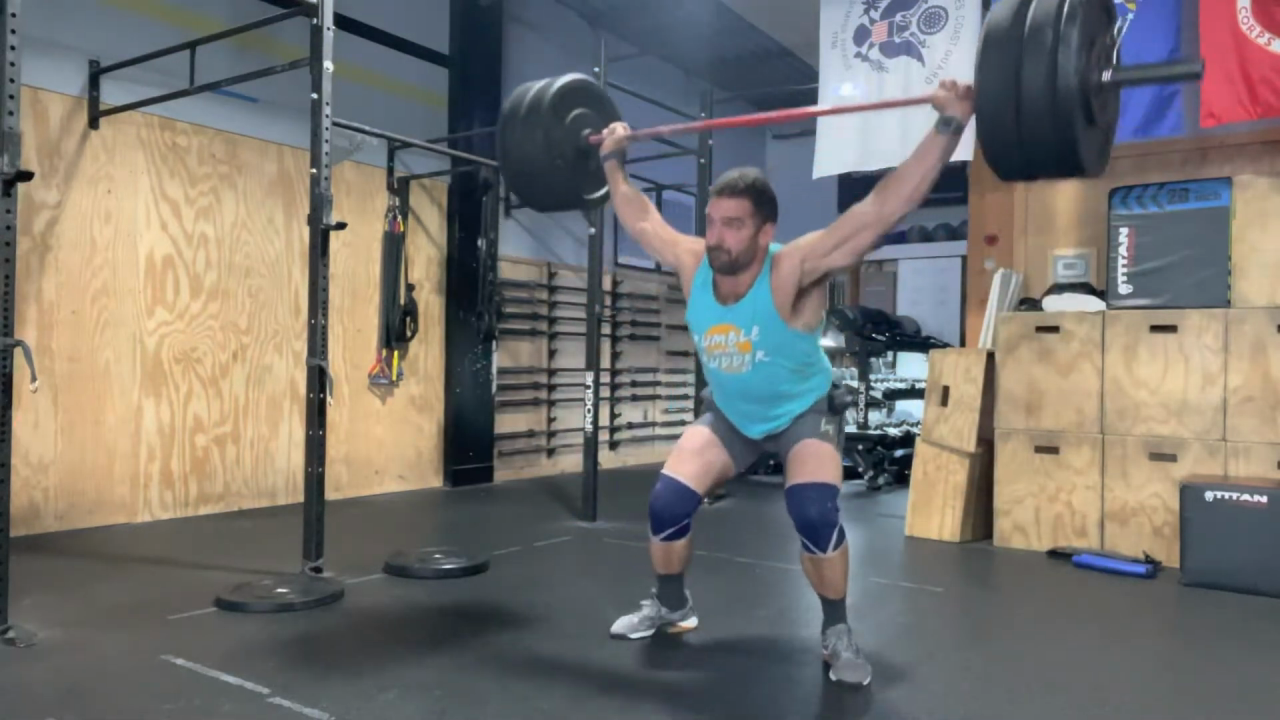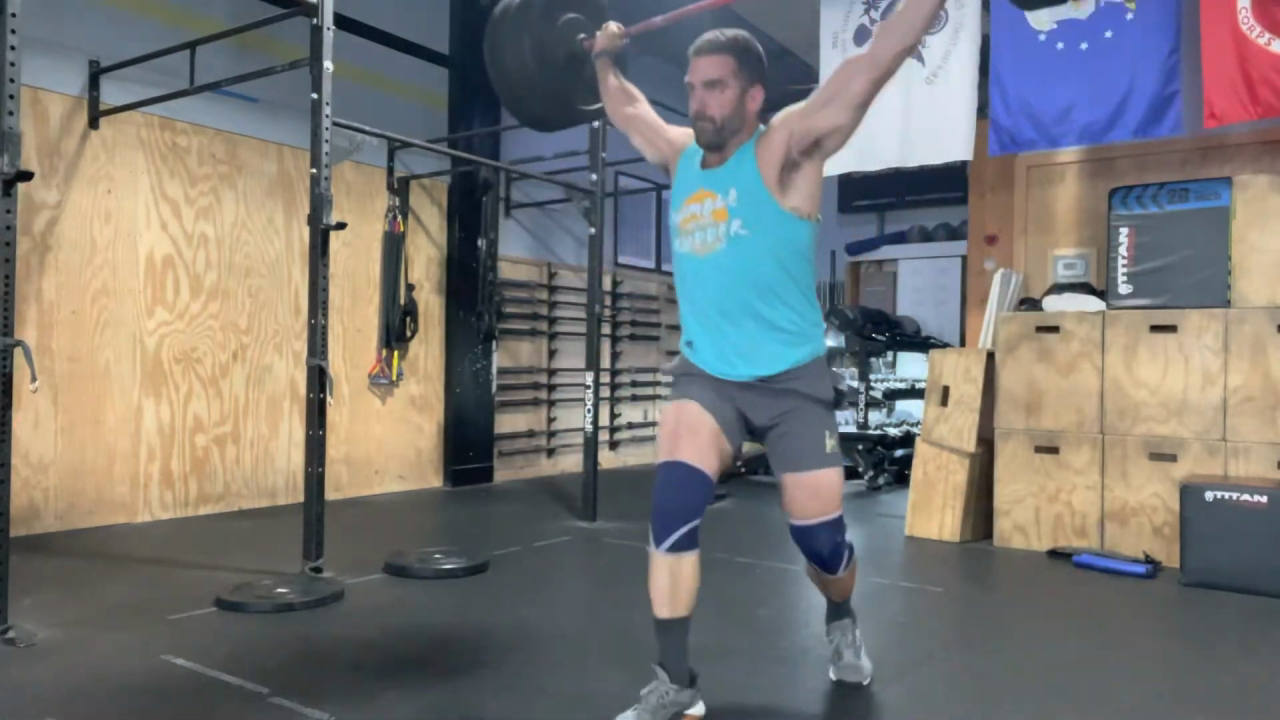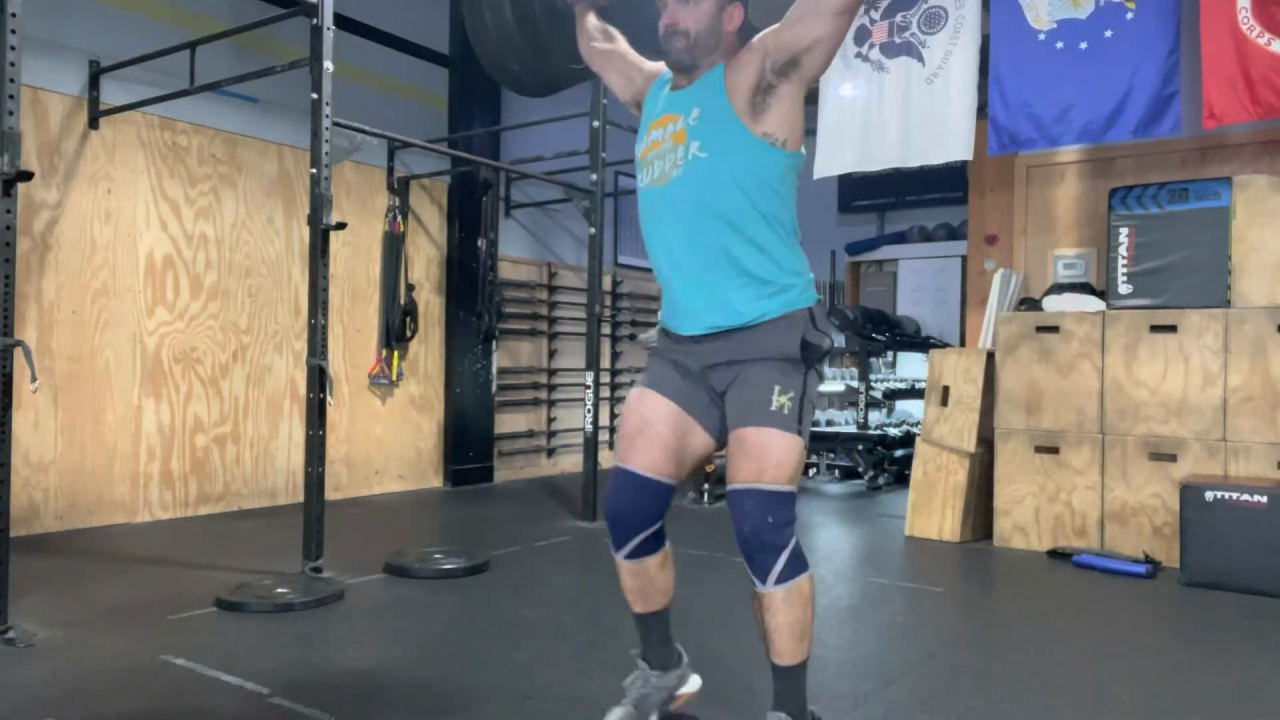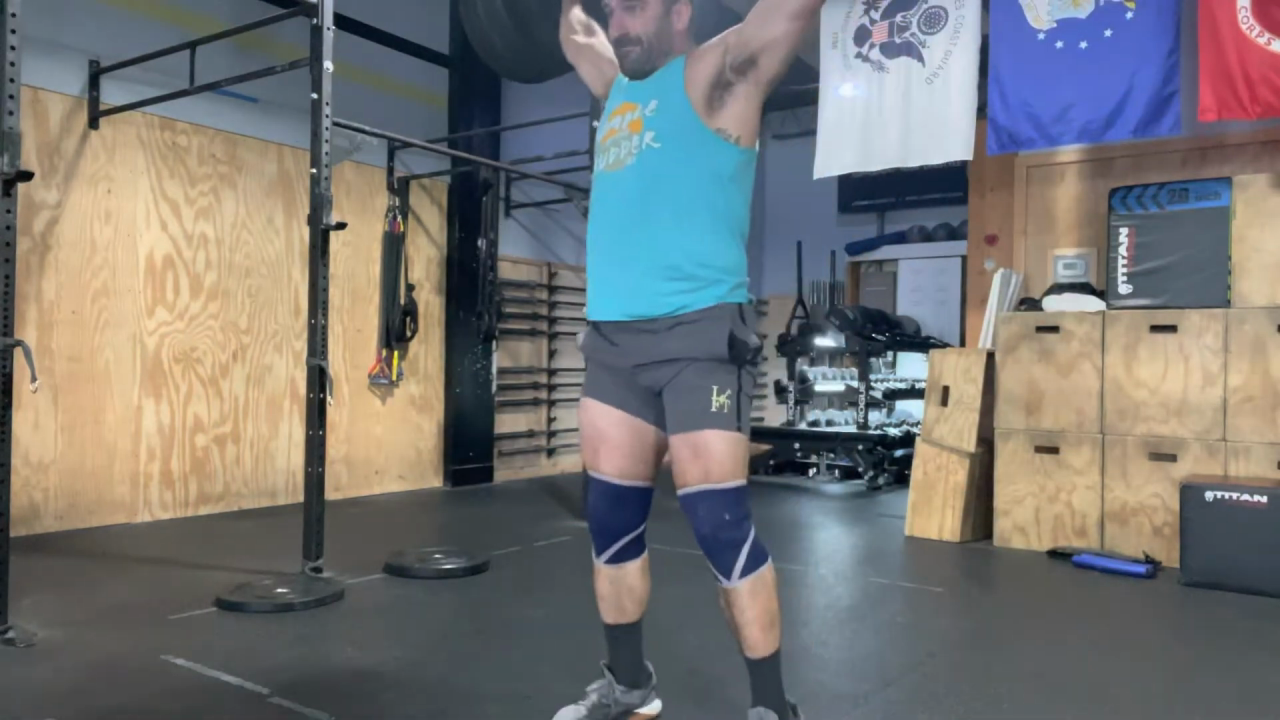
dt=0.5s
person 1, frame 1
left shoulder: (792, 273)
right shoulder: (692, 265)
left elbow: (883, 209)
right elbow: (641, 218)
left wrist: (950, 124)
right wrist: (612, 161)
left hip: (802, 412)
right hip: (728, 415)
left knee: (813, 511)
right knee: (667, 503)
left ankle: (836, 632)
right ankle: (670, 604)
person 1, frame 2
left shoulder: (787, 148)
right shoulder: (681, 154)
left elbow: (876, 63)
right elbow: (627, 111)
right wrist: (606, 59)
left hip: (792, 376)
right hip: (705, 373)
left knee: (817, 534)
right knee: (674, 507)
left ankle: (841, 623)
person 1, frame 3
left shoulder: (762, 73)
right shoulder: (655, 89)
left hip: (770, 337)
right hip: (682, 343)
left knee: (762, 526)
right knee: (630, 506)
person 1, frame 4
left shoulder: (720, 72)
right shoulder: (620, 85)
left hip: (698, 331)
right hip: (613, 335)
left knee: (718, 522)
right knee: (611, 519)
